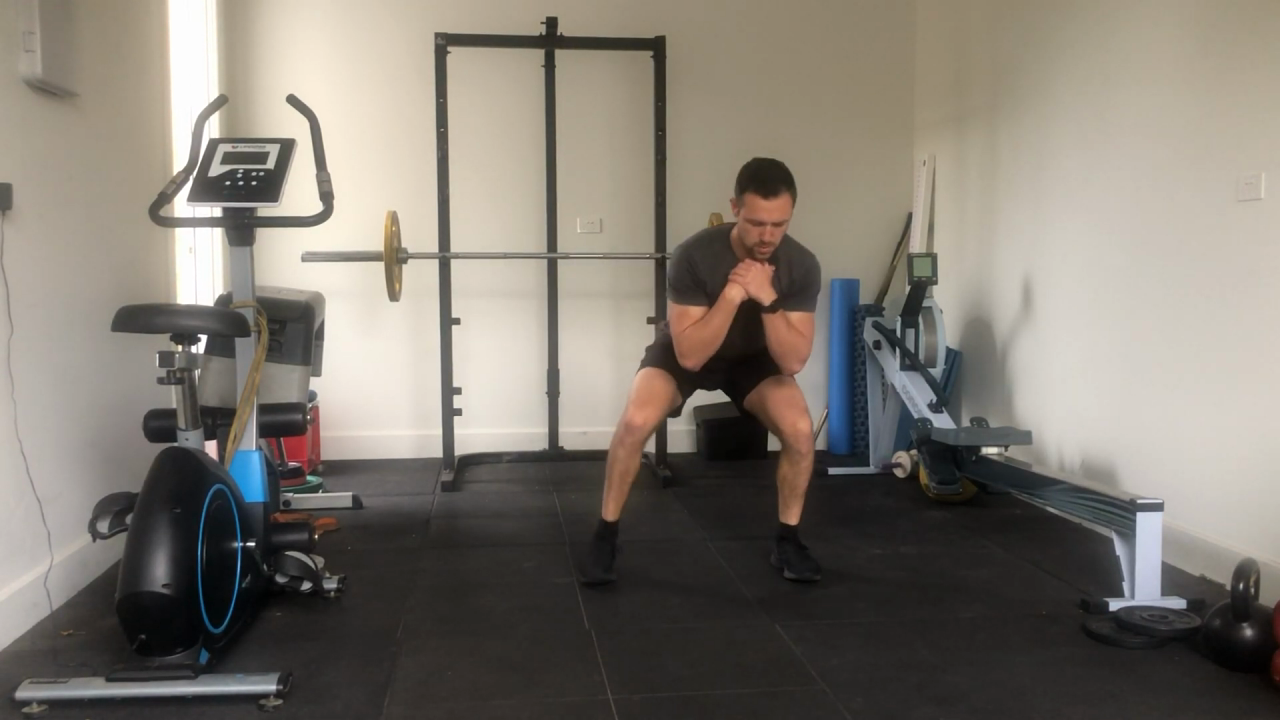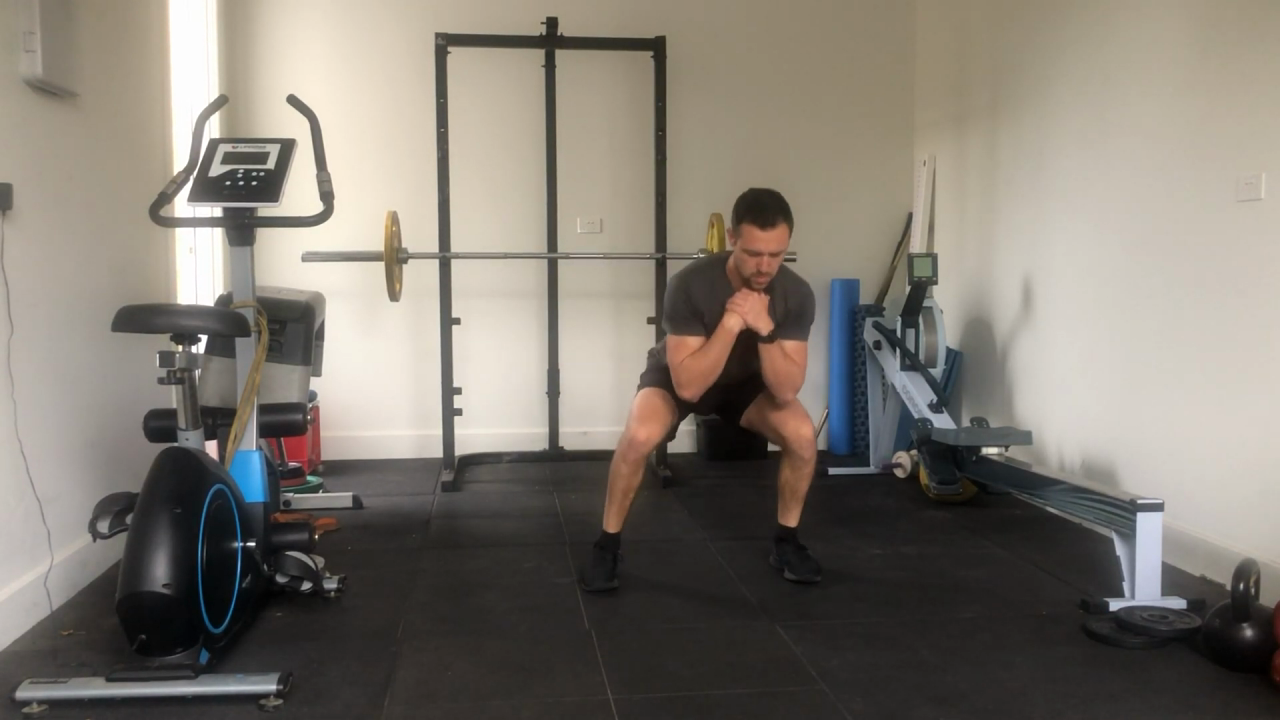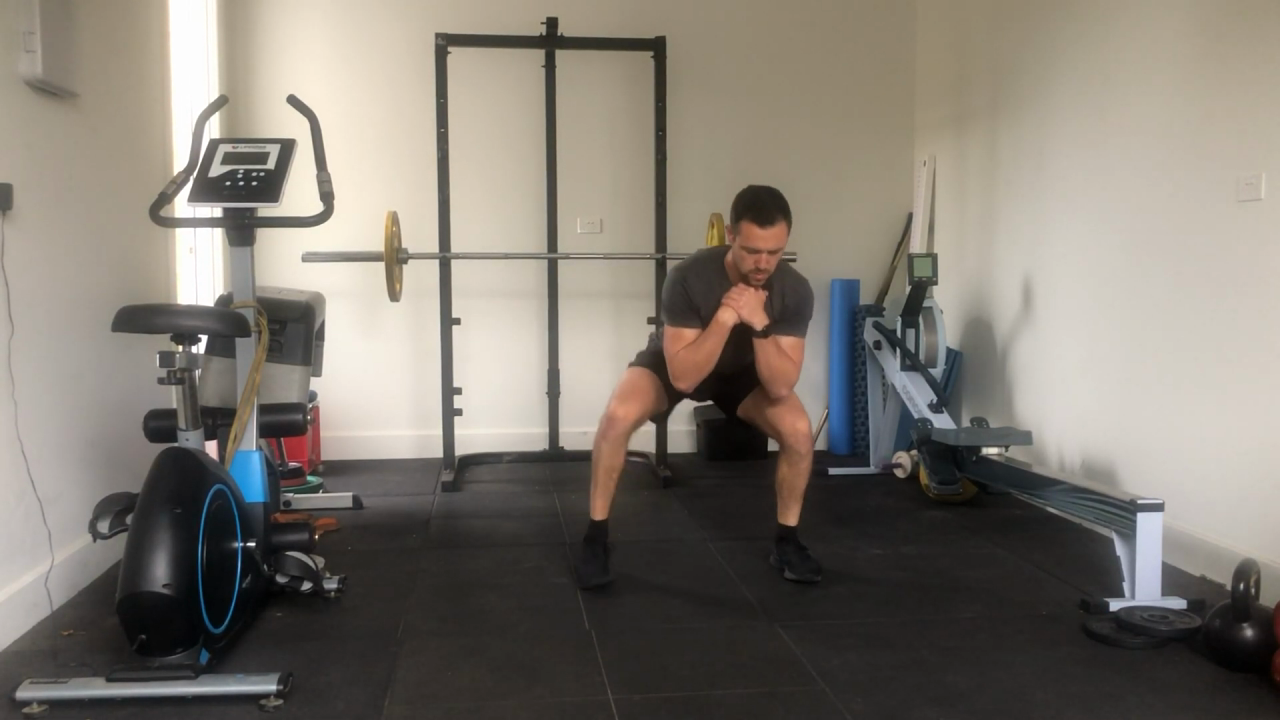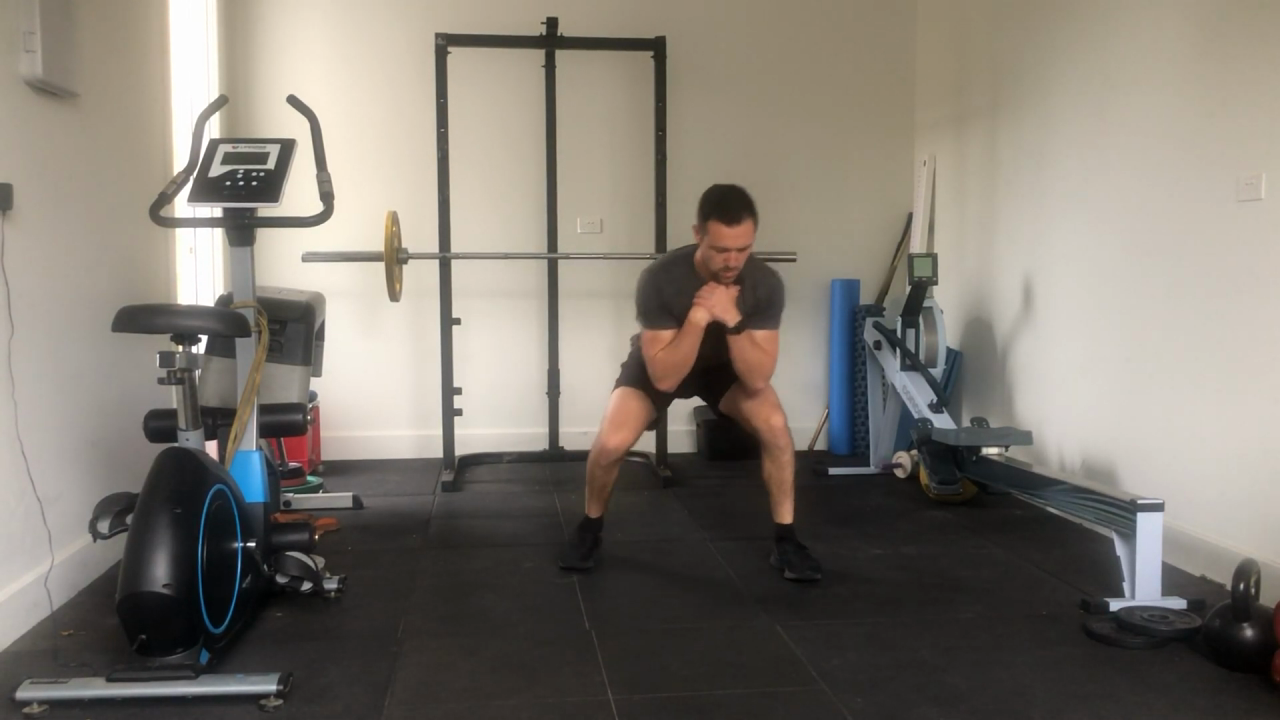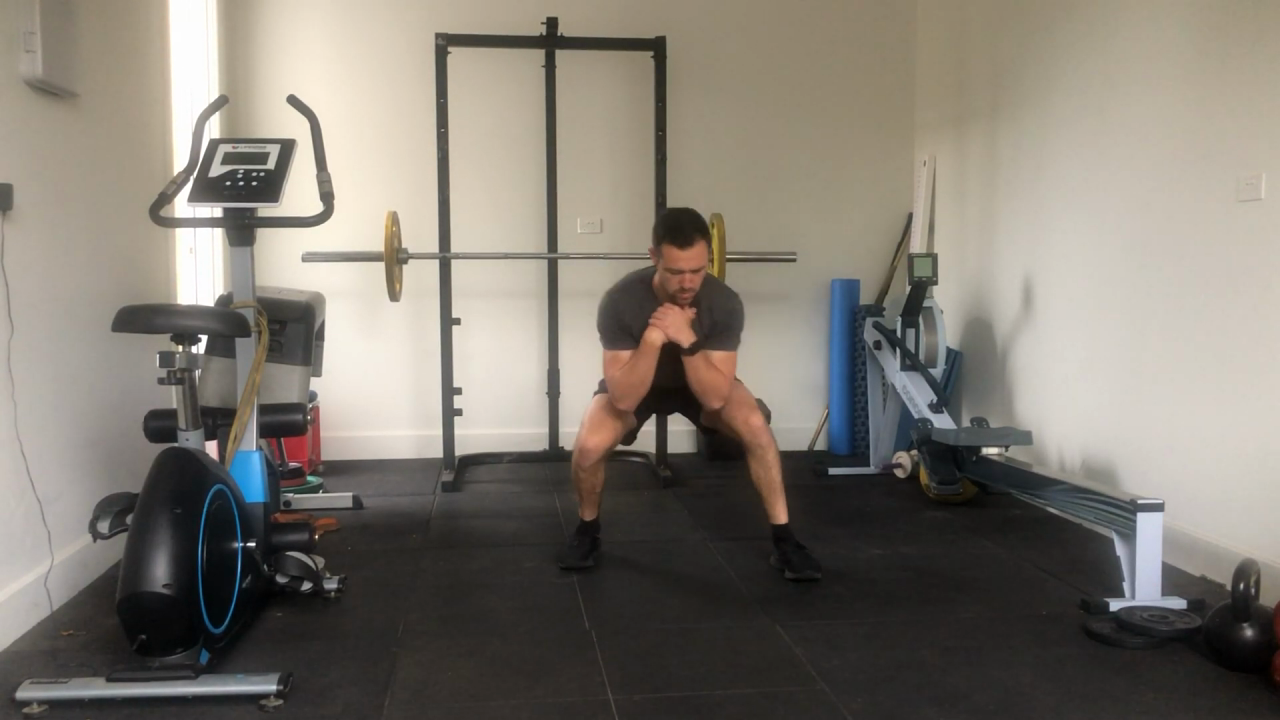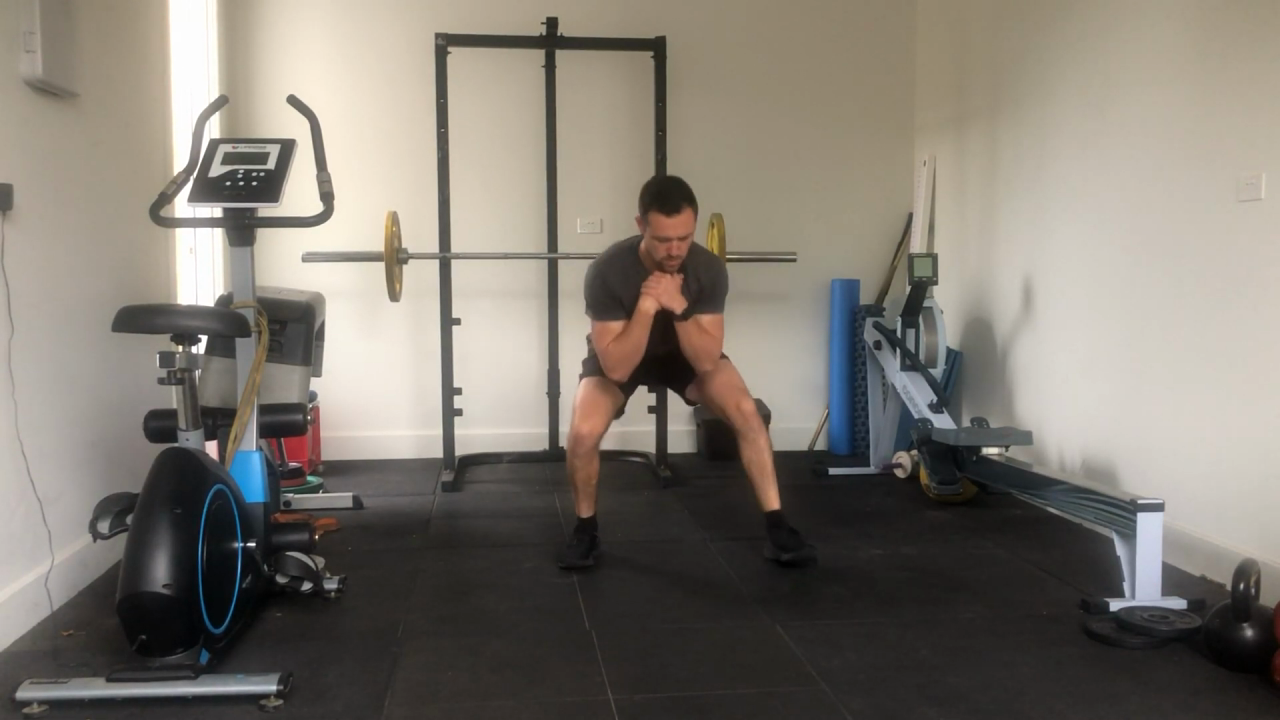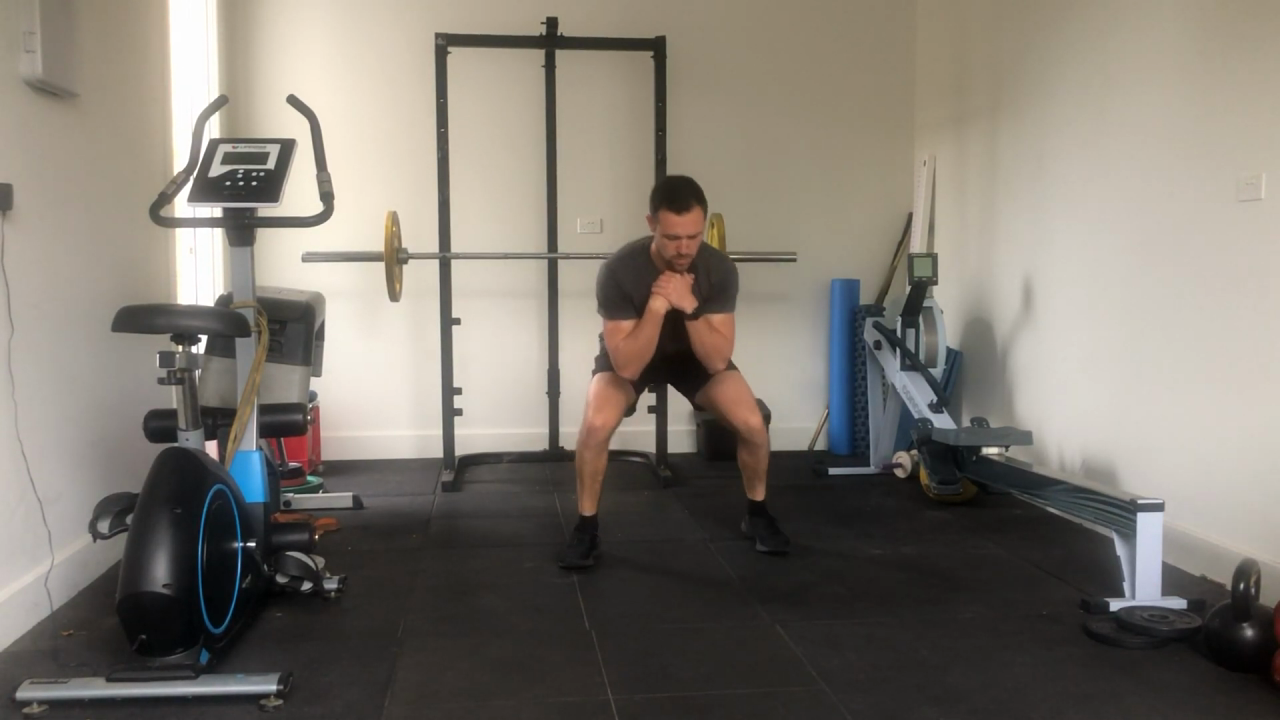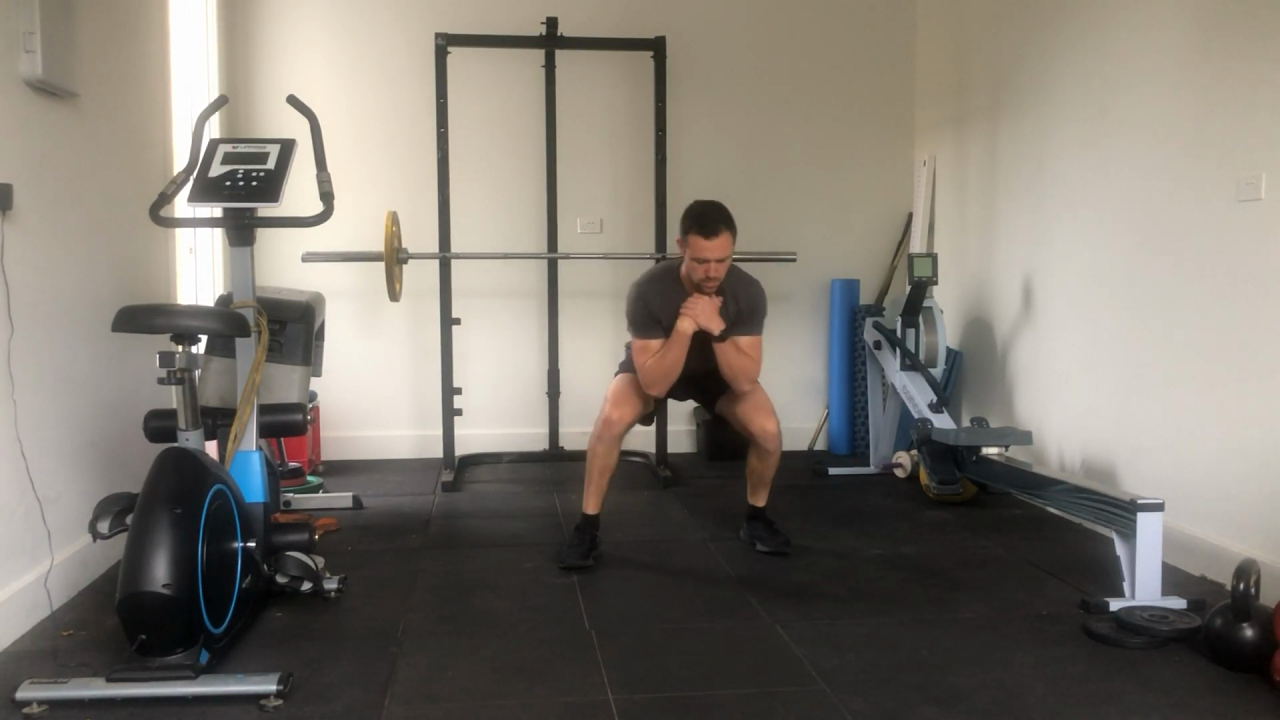
dt=0.2s
person 1, frame 1
left shoulder: (801, 266)
right shoulder: (695, 255)
left elbow: (793, 362)
right elbow: (689, 355)
left wrist: (768, 299)
right wrist: (731, 295)
left hip: (752, 355)
right hip: (683, 350)
left knee: (799, 432)
right knee: (636, 422)
left ankle: (787, 539)
right ankle: (606, 534)
person 1, frame 2
left shoulder: (797, 294)
right shoulder: (691, 284)
left elbow: (786, 391)
right elbow: (688, 386)
left wrist: (765, 327)
right wrist: (730, 324)
left hip: (746, 378)
right hip: (677, 373)
left knee: (802, 437)
right knee: (638, 437)
left ankle: (786, 541)
right ankle: (607, 545)
person 1, frame 3
left shoulder: (795, 290)
right shoulder: (689, 277)
left elbow: (780, 387)
right elbow: (682, 378)
left wrist: (760, 323)
right wrist: (724, 318)
left hip: (742, 368)
right hip: (673, 359)
left knee: (798, 430)
right knee: (617, 416)
left ankle: (786, 540)
right ankle: (596, 537)
person 1, frame 4
left shoulder: (766, 284)
right shoulder: (660, 279)
left elbow: (759, 380)
right elbow: (664, 380)
left wrist: (733, 320)
right wrist: (695, 320)
left hip: (728, 364)
right hip: (658, 362)
left knee: (774, 426)
right knee: (611, 444)
left ankle: (786, 539)
right ankle: (591, 526)
person 1, frame 5
left shoulder: (723, 303)
right shoulder: (621, 302)
left elbow: (716, 398)
right elbow: (623, 399)
left wrist: (686, 340)
right wrist: (653, 339)
left hip: (699, 381)
right hip: (631, 380)
left knee: (755, 426)
right knee: (589, 447)
left ankle: (784, 540)
right ankle: (588, 529)
person 1, frame 6
left shoulder: (709, 269)
right shoulder: (607, 271)
left elbow: (706, 362)
right elbow: (616, 367)
left wrist: (681, 306)
right wrist: (646, 307)
left hip: (685, 349)
right hip: (619, 354)
left knee: (745, 411)
right knee: (583, 432)
left ankle: (776, 524)
right ankle: (586, 527)
person 1, frame 7
left shoulder: (719, 269)
right shoulder: (619, 270)
left elbow: (718, 361)
right elbow: (628, 366)
left wrist: (691, 306)
right wrist: (656, 306)
left hip: (693, 350)
right hip: (629, 351)
left knee: (752, 423)
right knee: (597, 425)
left ankle: (756, 512)
right ankle: (586, 527)
person 1, frame 8
left shoulder: (748, 292)
right shoulder: (649, 290)
left elbow: (745, 382)
right elbow: (653, 385)
left wrist: (718, 328)
right wrist: (684, 328)
left hip: (719, 368)
right hip: (656, 361)
left knee: (768, 430)
right knee: (611, 419)
left ankle: (756, 517)
right ankle: (587, 528)
